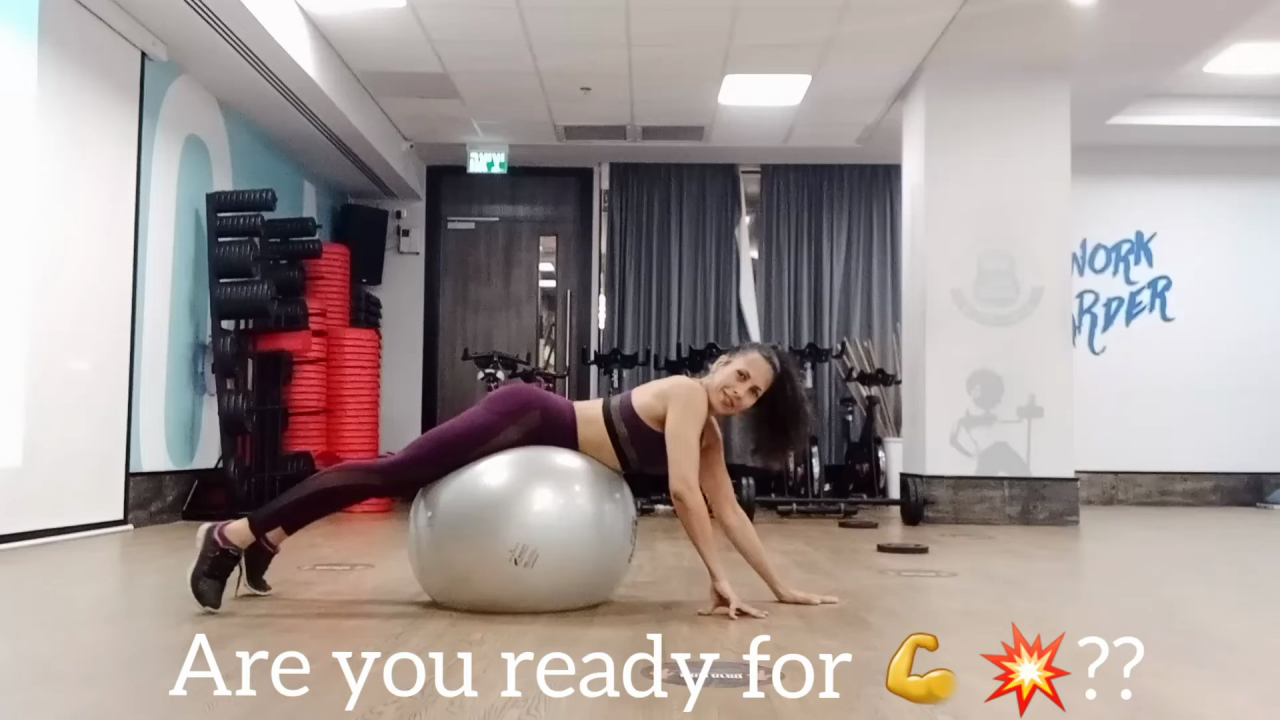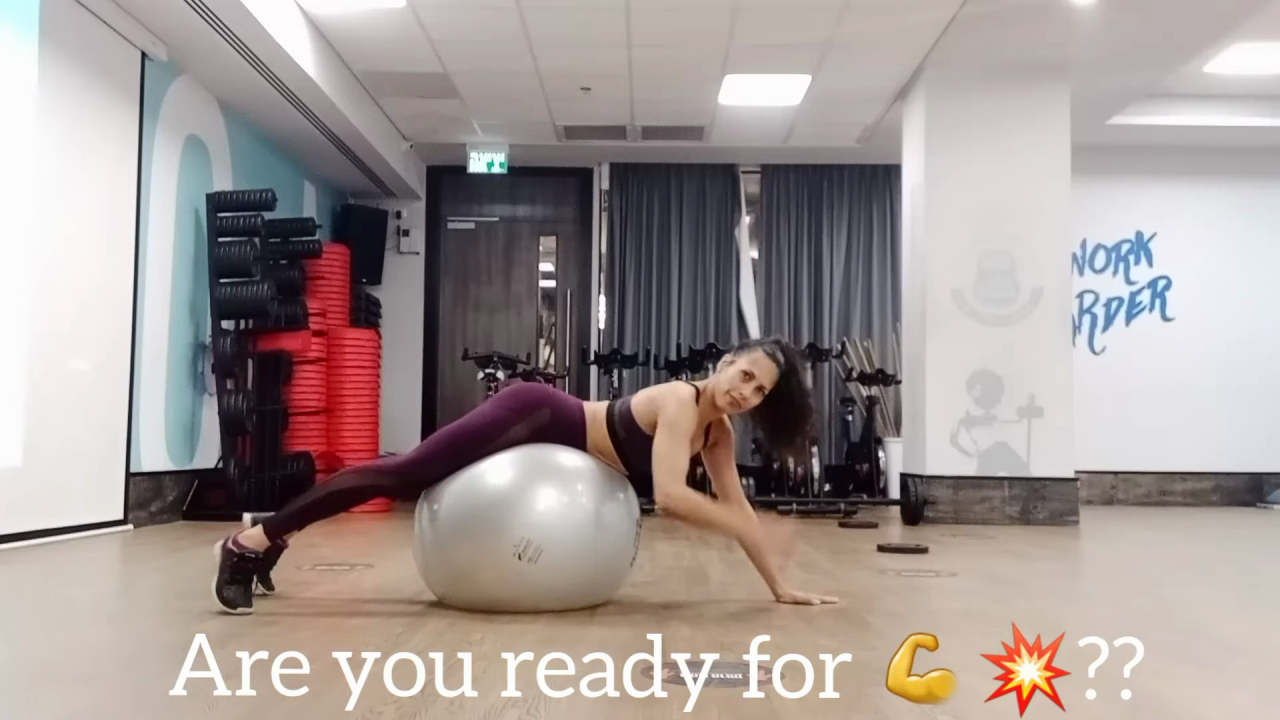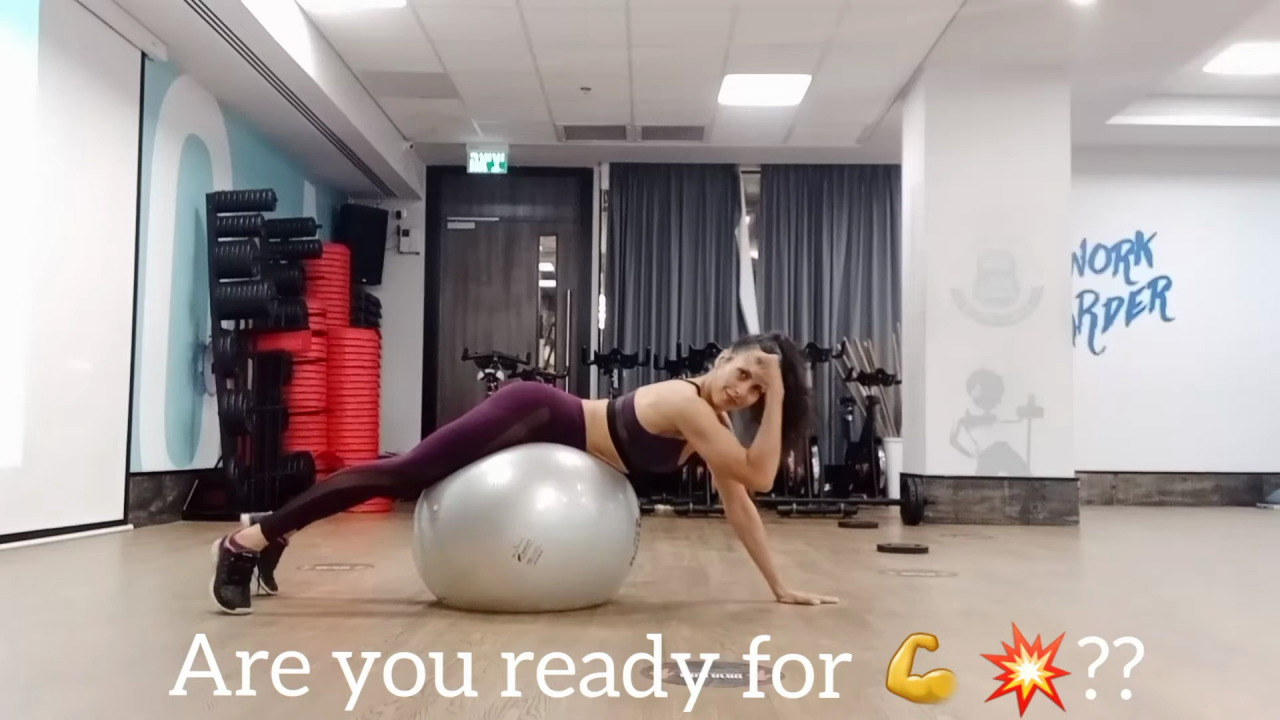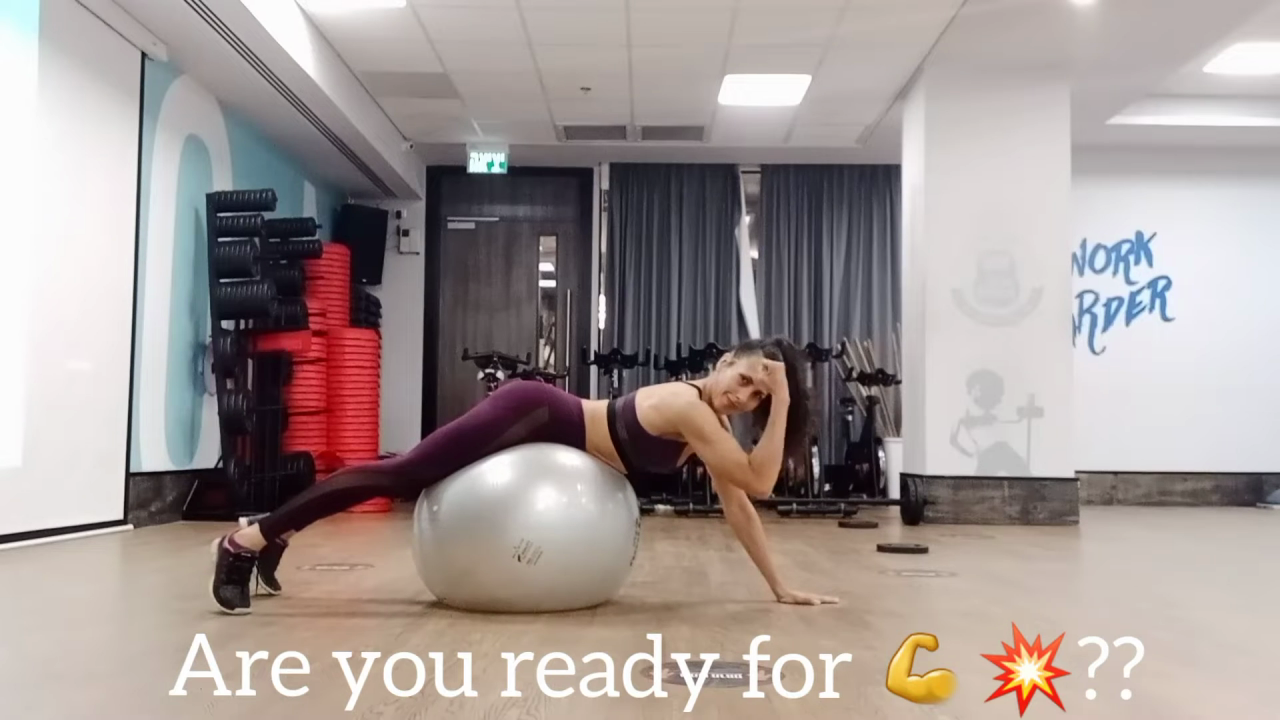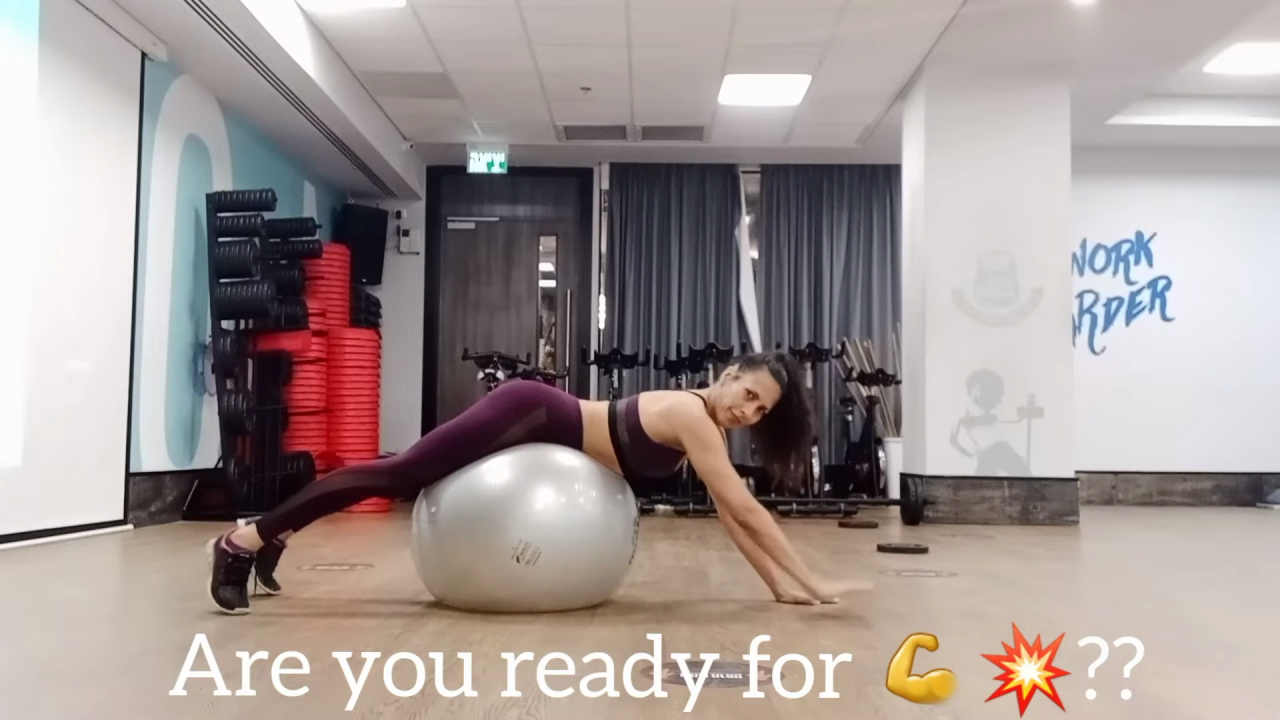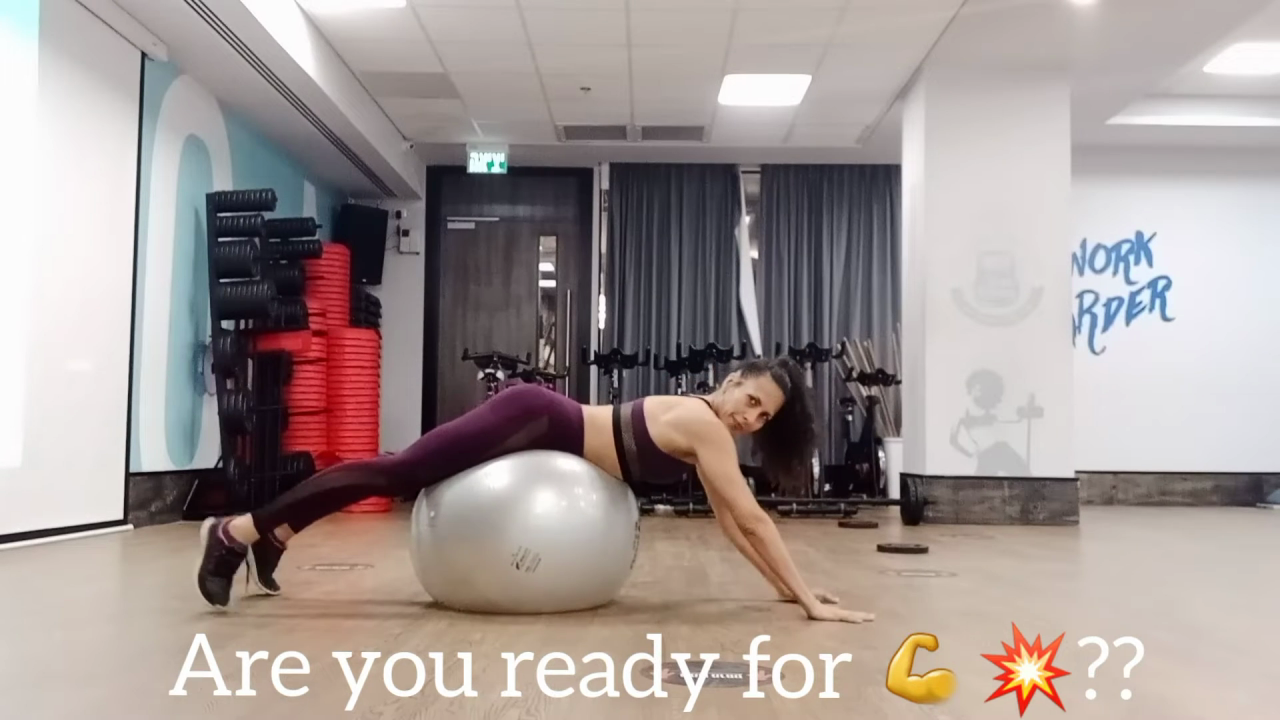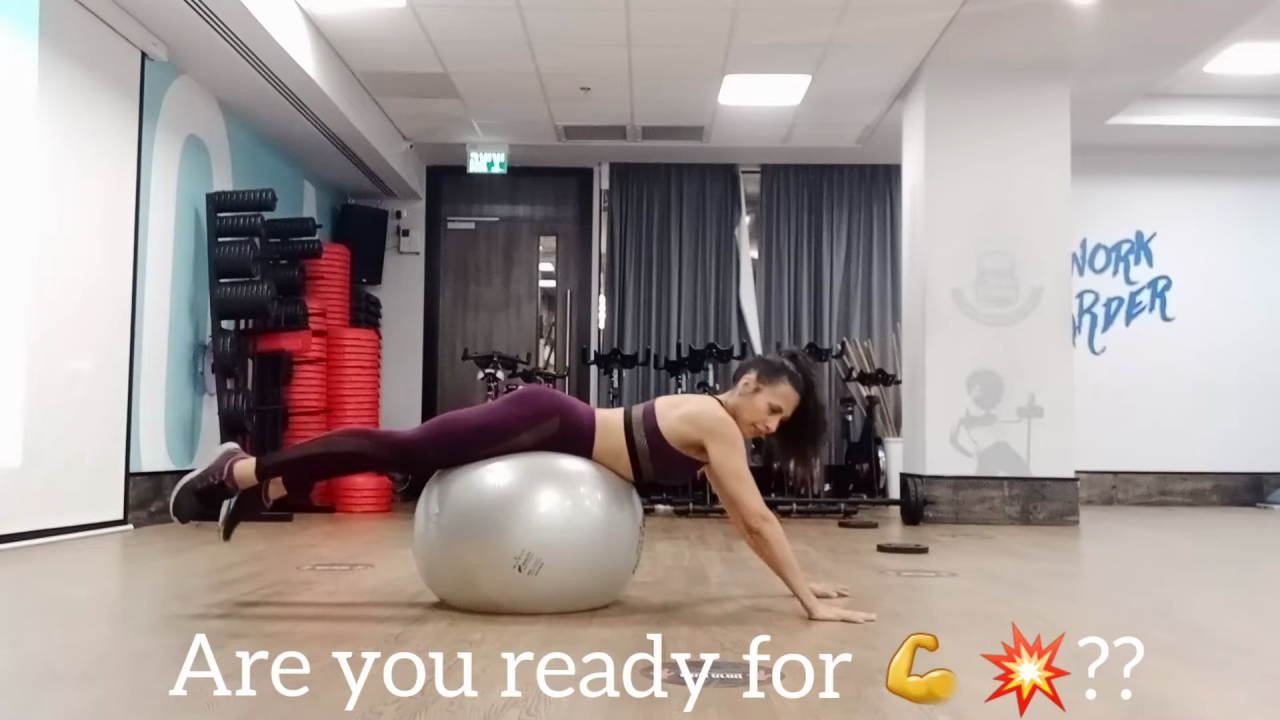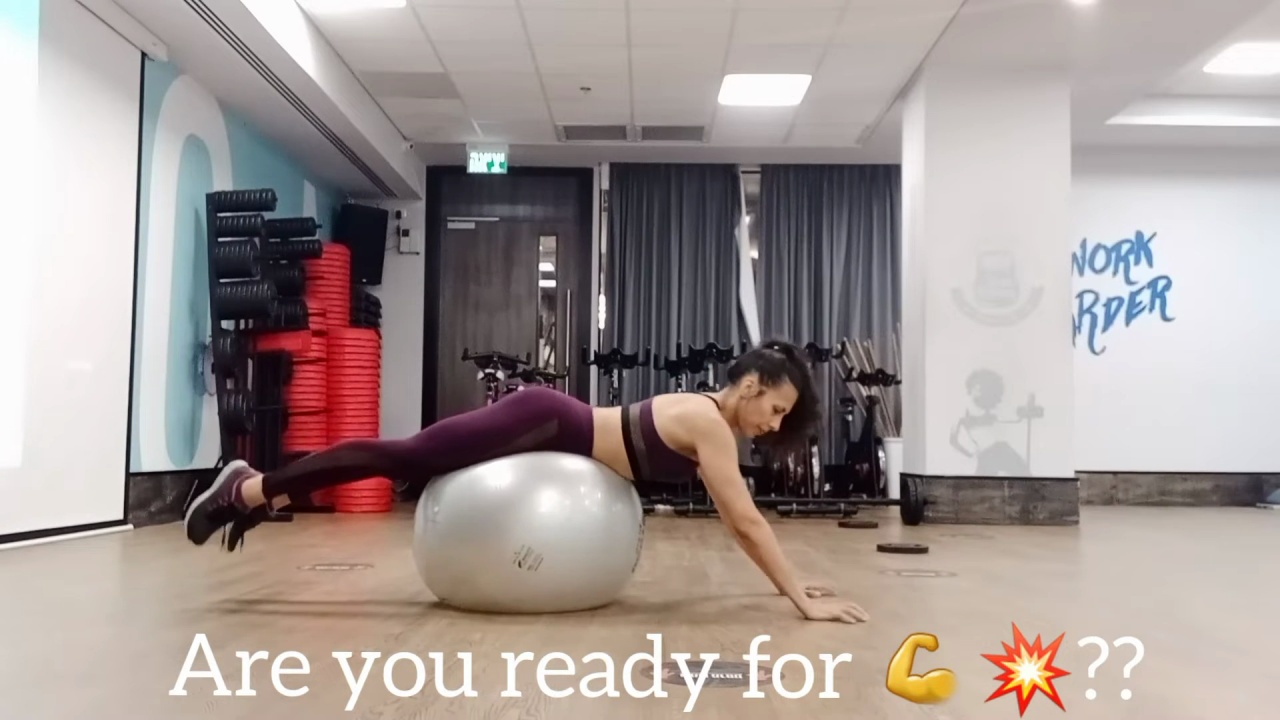
dt=0.5s
person 1, frame 1
left shoulder: (710, 433)
right shoulder: (687, 395)
left elbow: (727, 510)
right elbow: (682, 491)
left wrist: (781, 586)
right wrist: (719, 579)
left hip: (540, 442)
right hip: (525, 419)
left knee: (402, 478)
right knee: (389, 475)
left ankle: (267, 536)
right ankle: (231, 535)
person 1, frame 2
left shoulder: (717, 429)
right shoulder: (682, 402)
left elbow: (734, 502)
right elbow: (670, 496)
left wrist: (780, 586)
right wrist: (755, 533)
left hip: (548, 436)
right hip: (532, 418)
left knee: (414, 479)
right knee: (399, 476)
left ankle: (271, 534)
right ankle: (252, 540)
person 1, frame 3
left shoulder: (713, 418)
right shoulder: (688, 404)
left elbow: (737, 502)
right elbow: (759, 477)
left wrist: (781, 587)
right wrist: (779, 396)
left hip: (545, 432)
right hip: (531, 417)
left knee: (413, 478)
right knee: (399, 477)
left ankle: (272, 530)
right ankle: (248, 540)
person 1, frame 4
left shoulder: (711, 418)
right shoulder: (689, 406)
left elbow: (736, 503)
right elbow: (759, 482)
left wrist: (780, 587)
right wrist: (784, 404)
left hip: (544, 429)
right hip: (531, 416)
left knee: (410, 477)
right knee: (400, 474)
left ankle: (273, 533)
right ankle: (249, 539)
person 1, frame 5
left shoulder: (709, 426)
right shoulder: (692, 417)
left elbow: (732, 518)
right elbow: (746, 510)
left wrist: (779, 587)
right wrist: (813, 582)
left hip: (541, 428)
right hip: (530, 416)
left knee: (410, 476)
right knee: (398, 475)
left ankle: (271, 538)
right ankle: (243, 540)
person 1, frame 6
left shoulder: (712, 431)
right shoulder: (703, 423)
left elbow: (730, 522)
right elbow: (751, 519)
left wrist: (783, 584)
right wrist: (808, 601)
left hip: (545, 429)
right hip: (533, 423)
left knee: (407, 473)
right knee: (397, 473)
left ankle: (275, 534)
right ankle: (237, 530)
person 1, frame 7
left shoulder: (710, 426)
right shoulder: (716, 421)
left elbow: (739, 520)
right elbow: (758, 519)
left wrist: (799, 582)
right wrist: (810, 601)
left hip: (552, 431)
right hip: (543, 424)
left knee: (405, 456)
right knee: (399, 448)
left ankle: (260, 485)
right ankle: (243, 470)
person 1, frame 8
left shoulder: (708, 421)
right shoulder: (708, 422)
left elbow: (733, 519)
right elbow: (748, 520)
left wrist: (791, 582)
right wrist: (802, 600)
left hip: (550, 428)
right hip: (542, 425)
left knee: (405, 463)
right knee: (399, 457)
left ankle: (260, 495)
right ankle: (248, 490)
